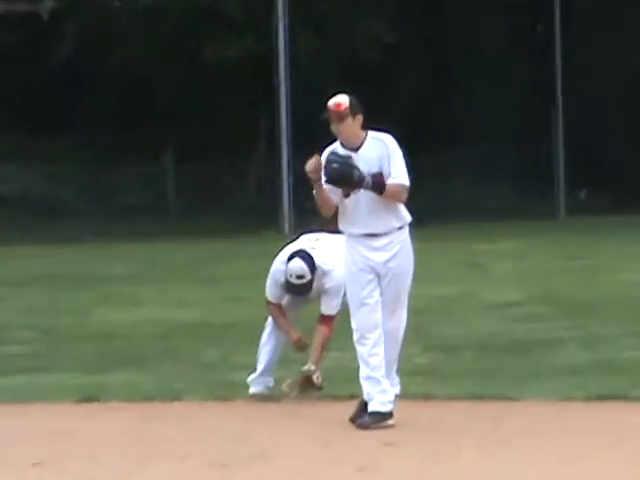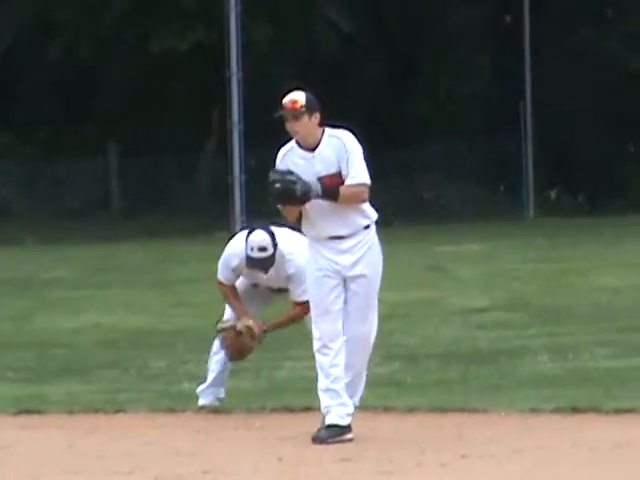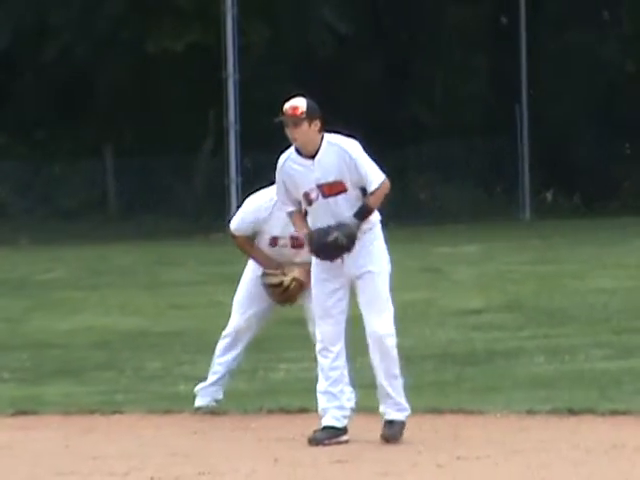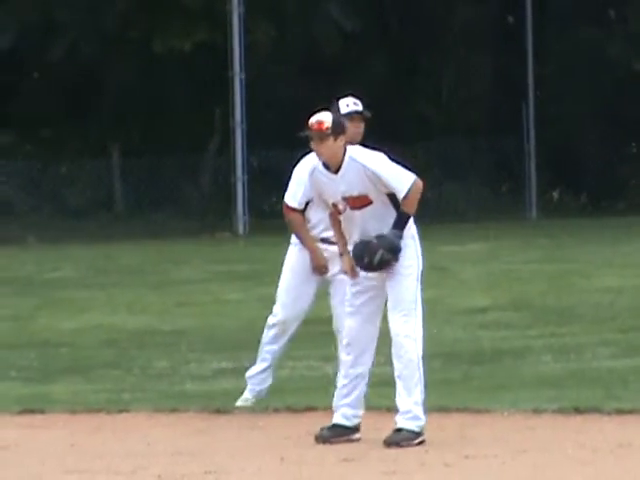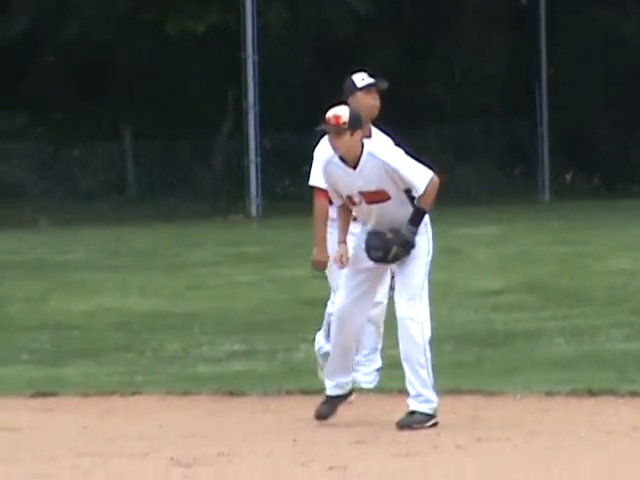
dt=0.4s
person 1, frame 1
left shoulder: (384, 144)
right shoulder: (330, 155)
left elbow: (401, 194)
right elbow: (327, 210)
left wrist: (368, 182)
right wrist: (317, 183)
left hip: (394, 243)
right hip: (357, 246)
left knee: (392, 323)
right knee: (366, 326)
left ankle: (382, 391)
right ankle: (378, 401)
person 1, frame 2
left shoulder: (343, 141)
right shoulder: (286, 157)
left elbow: (361, 192)
right elbow: (291, 217)
left wrist: (319, 190)
right wrist: (293, 198)
left hip: (361, 244)
right hip: (321, 250)
left knee: (361, 331)
right knee: (327, 336)
left ankle: (344, 404)
right ankle: (337, 416)
person 1, frame 3
left shoulder: (345, 148)
right shoulder: (286, 164)
left elbow: (381, 186)
left wrist: (354, 221)
right wrist: (308, 237)
left hip: (366, 245)
right hip: (326, 255)
left knee: (380, 329)
right knee: (328, 337)
left ankle: (395, 412)
right ankle: (334, 420)
person 1, frame 4
left shoulder: (368, 162)
right shoulder: (317, 175)
left elbow: (414, 185)
left wrist: (398, 229)
right wrist: (343, 252)
left hip: (398, 249)
left knee: (404, 332)
right knee: (355, 335)
left ankle: (412, 422)
right ankle: (346, 419)
person 1, frame 5
left shoulder: (386, 158)
right shoulder: (331, 166)
left elbow: (431, 182)
left wrist: (413, 225)
right wrist: (341, 242)
left hip: (409, 235)
right hip: (371, 236)
left knee: (410, 315)
right knee: (346, 310)
left ankle: (424, 405)
right ankle: (337, 388)
person 2, frame 1
left shoulder: (333, 273)
right shoulder: (280, 267)
left elbow: (326, 322)
right elbow: (273, 304)
left wrist: (312, 364)
right wrist: (291, 331)
right knee: (278, 319)
right ankle: (260, 381)
person 2, frame 2
left shoulder: (296, 259)
right shoulder: (234, 252)
left elbow: (302, 308)
right elbow: (225, 285)
left wrist: (264, 328)
right wrist: (245, 317)
right ankle: (210, 393)
person 2, frame 3
right shoulder: (259, 203)
right elbow: (239, 235)
right wrist: (269, 267)
right hip: (266, 267)
right knee: (239, 326)
left ankle: (341, 394)
right ankle: (208, 394)
person 2, frame 4
right shoulder: (312, 165)
right elbow: (291, 211)
right wrist: (313, 251)
right hip: (308, 249)
right knee: (284, 316)
right ankle: (256, 384)
person 2, frame 5
left shoulder: (385, 143)
right shoulder: (332, 144)
right elbow: (320, 197)
right wrist: (319, 245)
right hip: (342, 232)
left knee: (375, 305)
left ankle: (366, 377)
right ankle: (326, 346)
